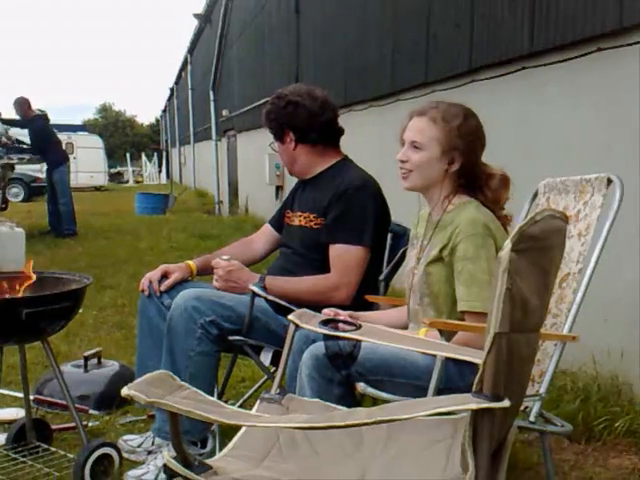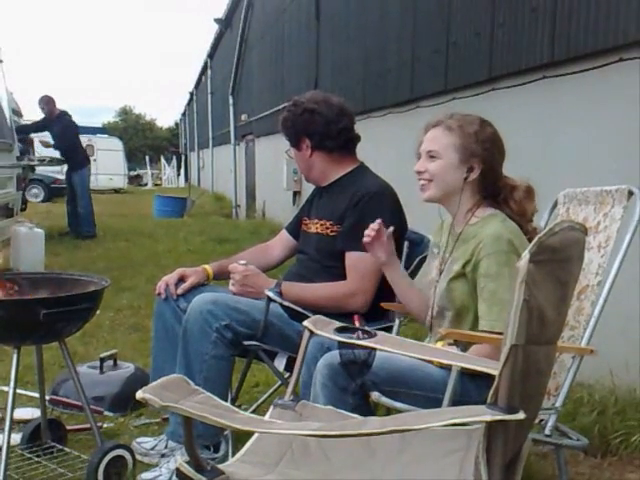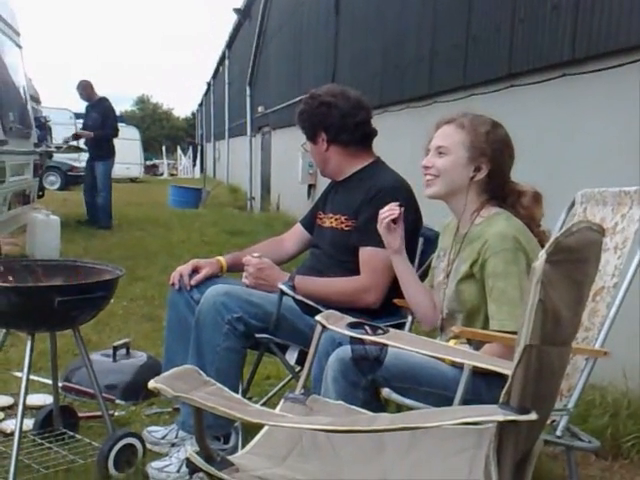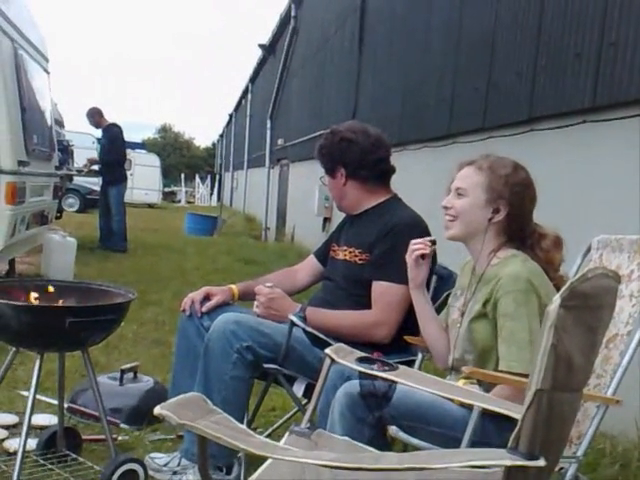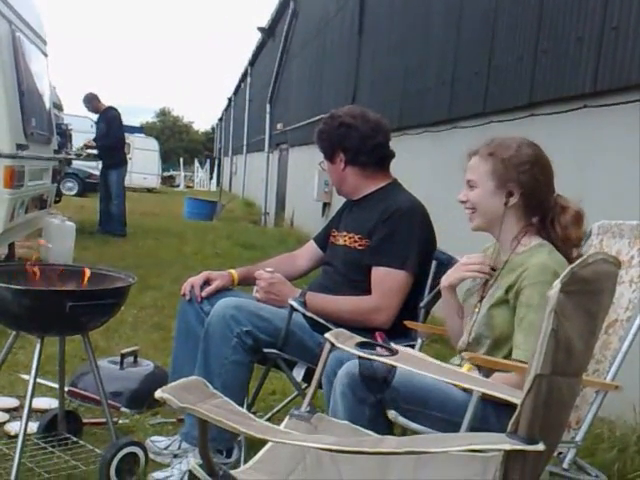
dt=1s
person 1, frame 1
left shoulder: (354, 189)
right shoulder: (305, 187)
left elbow: (341, 289)
right elbow: (257, 243)
left wrist: (255, 283)
right wrist: (192, 265)
right hip: (275, 300)
left knee: (193, 307)
right knee: (160, 292)
left ankle: (187, 441)
right ankle: (164, 420)
person 1, frame 2
left shoulder: (371, 196)
right shoulder: (323, 194)
left elbow: (357, 296)
right elbow: (274, 248)
left wrist: (272, 289)
right wrist: (207, 270)
right hip: (292, 306)
left knee: (209, 311)
right knee: (175, 297)
left ankle: (199, 445)
right ankle: (178, 424)
person 1, frame 3
left shoulder: (386, 191)
right shoulder: (338, 188)
left elbow: (370, 291)
right elbow: (288, 242)
left wrist: (285, 282)
right wrist: (221, 262)
right hip: (304, 299)
left knee: (223, 302)
right knee: (189, 287)
left ankle: (210, 436)
right ankle: (187, 414)
person 1, frame 4
left shoulder: (401, 227)
right shoulder: (353, 222)
left elbow: (381, 326)
right elbow: (300, 274)
left wrist: (296, 313)
right wrist: (234, 290)
right hip: (315, 332)
left knee: (232, 330)
right knee: (200, 314)
right ankle: (193, 444)
person 1, frame 5
left shoulder: (401, 213)
right shoulder: (353, 208)
left elbow: (381, 312)
right elbow: (301, 258)
left wrist: (296, 298)
right wrist: (233, 275)
right hip: (314, 317)
left knee: (231, 315)
right knee: (201, 299)
left ankle: (211, 448)
right ankle: (192, 424)
person 2, frame 1
left shoulder: (471, 224)
right shoulder: (427, 218)
left elbow: (477, 337)
left wrist: (393, 344)
right wrist: (357, 318)
left hip: (462, 366)
right hip: (426, 351)
left knee: (322, 358)
right knee: (308, 338)
person 2, frame 2
left shoulder: (495, 238)
right shoulder: (448, 229)
left elbow: (495, 352)
right elbow: (428, 311)
left wrist: (415, 356)
right wrist: (387, 261)
left hip: (480, 380)
right hip: (442, 361)
left knee: (337, 367)
right knee: (323, 345)
person 2, frame 3
left shoulder: (500, 236)
right shoulder: (453, 229)
left elbow: (507, 350)
right elbow: (431, 318)
left wrist: (438, 361)
right wrist: (396, 251)
left hip: (491, 380)
right hip: (456, 361)
left knee: (348, 362)
person 2, frame 4
left shoulder: (515, 277)
right shoulder: (471, 270)
left elbow: (517, 393)
right elbow: (446, 358)
left wrist: (458, 405)
right wrist: (416, 286)
left hip: (502, 423)
right hip: (467, 402)
left knee: (356, 396)
person 2, frame 5
left shoulder: (540, 268)
right shoulder: (493, 254)
left elbow: (524, 381)
left wrist: (448, 384)
right wrist: (448, 289)
left hip: (501, 409)
right hip: (468, 386)
left knee: (357, 376)
right knee: (347, 364)
person 3, frame 1
left shoulder: (38, 126)
right shoulder: (32, 119)
left elbow: (35, 150)
right elbow: (17, 123)
left hip: (59, 163)
right hip: (52, 163)
left knee: (63, 198)
right knee: (52, 197)
left ankle: (69, 229)
right ankle: (56, 228)
person 3, frame 2
left shoulder: (67, 122)
right shoulder: (49, 121)
left elbow: (73, 145)
right elbow: (31, 128)
left wrist: (52, 145)
left hip: (80, 165)
right hip: (71, 165)
left knee: (82, 200)
right knee: (71, 199)
left ankle: (89, 231)
right ankle: (75, 229)
person 3, frame 3
left shoulder: (106, 107)
right shoulder: (89, 108)
left elbow: (113, 132)
left wrist: (92, 135)
right wrist: (74, 136)
left hip: (104, 156)
right hip: (92, 155)
left knee: (102, 190)
right knee: (88, 189)
left ankle: (105, 221)
right ankle: (92, 218)
person 3, frame 4
left shoulder: (115, 132)
right shoulder: (106, 132)
left elbow: (120, 157)
left wrist: (98, 160)
right wrist: (96, 161)
left hip: (116, 180)
right hip: (107, 179)
left knee: (117, 213)
right knee: (104, 212)
left ankle: (120, 245)
right ankle: (106, 242)
person 3, frame 5
left shoulder: (113, 116)
right shoulder: (101, 118)
left elbow: (115, 141)
left wrist: (95, 145)
right wrist: (90, 143)
left hip: (117, 164)
right hip: (107, 163)
left knee: (116, 197)
right knee: (104, 196)
left ankle: (118, 228)
right ankle: (105, 226)
